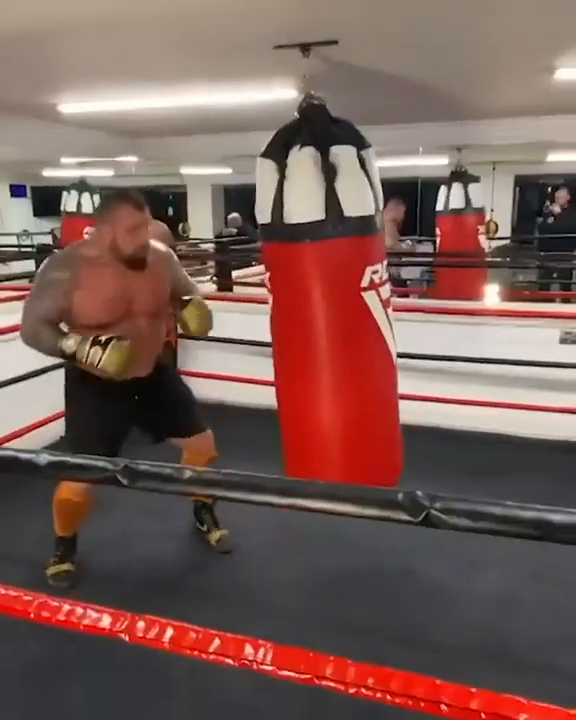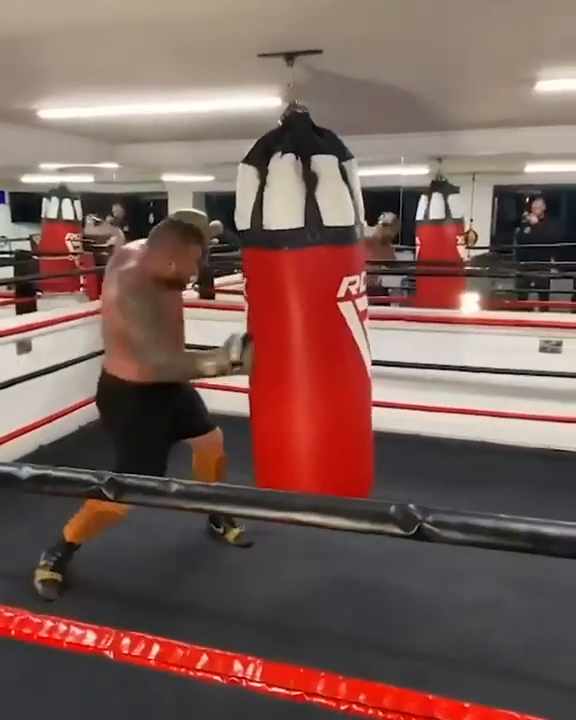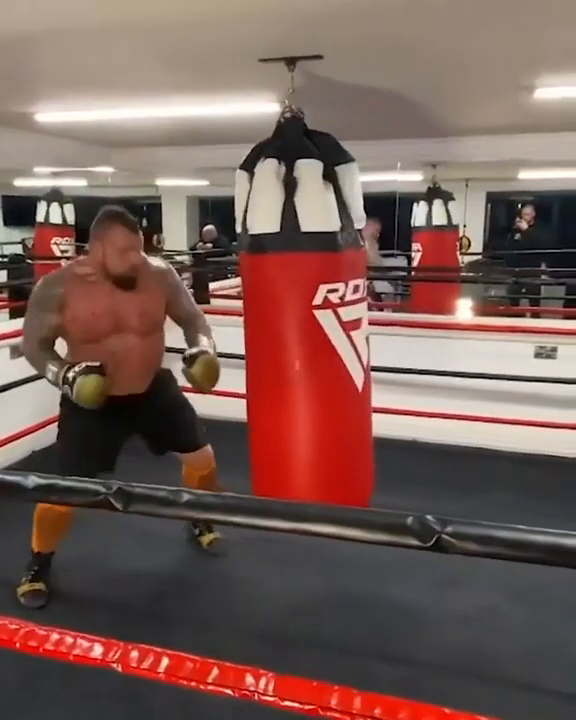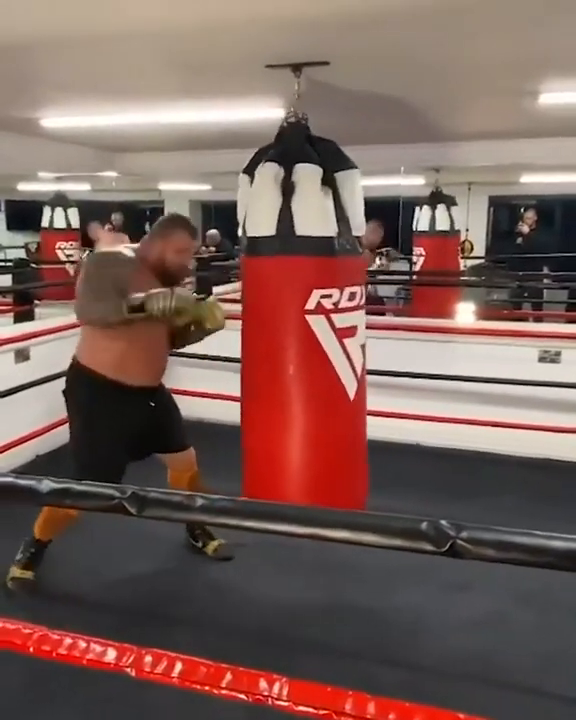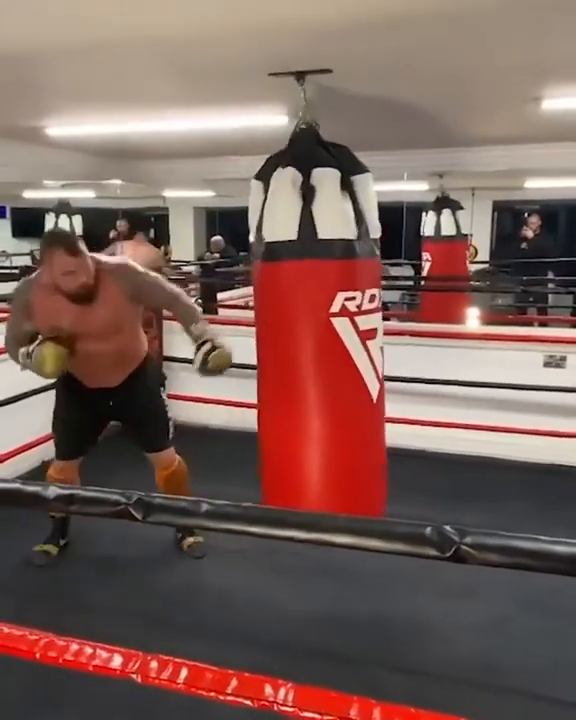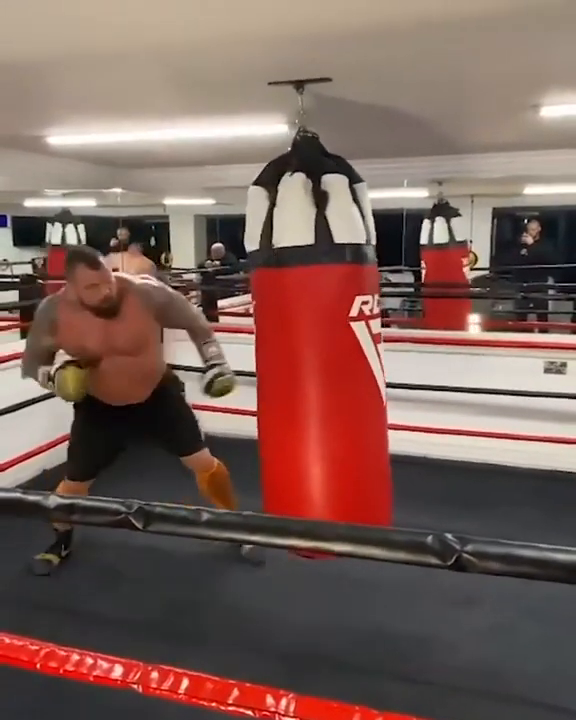
dt=0.5s
person 1, frame 1
left shoulder: (161, 257)
right shoulder: (65, 268)
left elbow: (185, 296)
right elbow: (34, 328)
left wrist: (195, 312)
right wrist: (87, 346)
left hip: (154, 374)
right hip: (95, 386)
left knee: (202, 443)
right knee: (80, 476)
left ankle: (205, 516)
right ankle: (64, 546)
person 1, frame 2
left shoulder: (142, 252)
right shoulder: (137, 293)
left elbow: (185, 257)
right elbow: (165, 364)
left wrist: (189, 229)
right wrist: (226, 360)
left hip: (166, 383)
right hip: (133, 395)
left knee: (211, 440)
left ankle: (217, 518)
right ankle: (59, 553)
person 1, frame 3
left shoulder: (160, 275)
right shoulder: (60, 286)
left elbow: (192, 318)
right elbow: (33, 345)
left wrist: (201, 352)
right wrist: (66, 375)
left hip: (153, 388)
right hip: (91, 398)
left knee: (201, 457)
left ankle: (199, 524)
right ankle: (38, 565)
person 1, frame 4
left shoulder: (163, 279)
right shoulder: (111, 263)
left elbow: (175, 338)
right elbow: (91, 308)
left wrist: (202, 321)
right wrist: (157, 303)
left hip: (147, 389)
right hip: (98, 390)
left knee: (185, 460)
left ankle: (196, 531)
right ankle: (32, 550)
person 1, frame 5
left shoulder: (120, 274)
right shoulder: (30, 295)
left elbow: (174, 300)
right elbow: (14, 344)
left wrist: (203, 338)
right wrist: (35, 356)
left hip: (135, 376)
right hip: (77, 384)
left knee: (163, 457)
right knee: (65, 463)
left ankle: (183, 525)
right ankle: (59, 530)
person 1, frame 6
left shoulder: (145, 292)
right shoulder: (53, 312)
left elbow: (193, 320)
right elbow: (31, 362)
left wrist: (215, 361)
right wrist: (55, 378)
left hip: (157, 394)
right hip: (98, 405)
left knee: (202, 461)
right knee: (77, 481)
right ankle: (60, 541)
